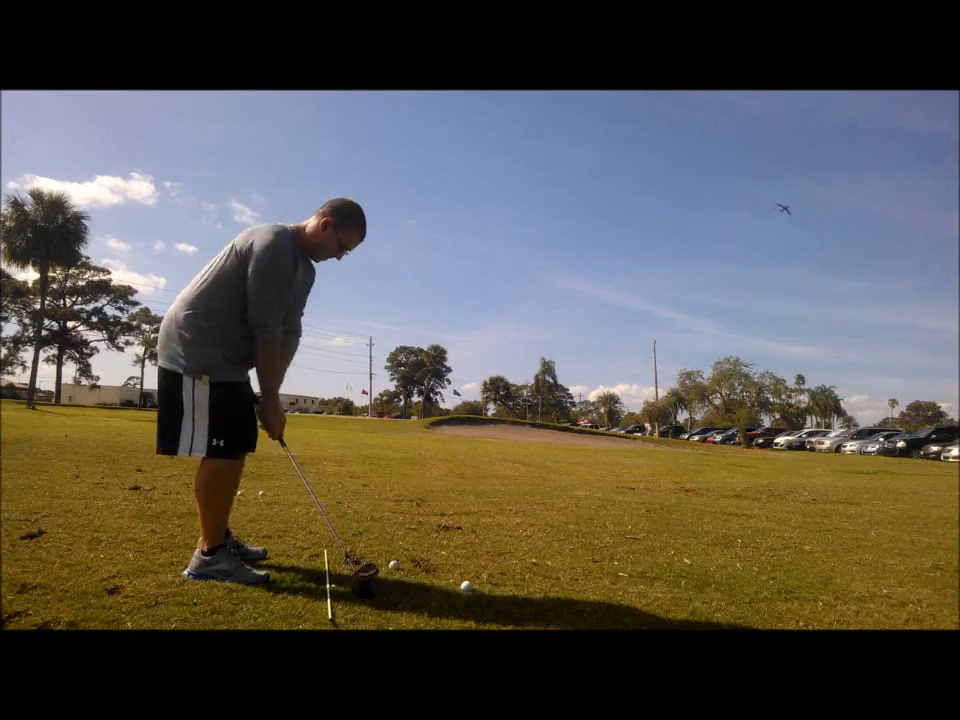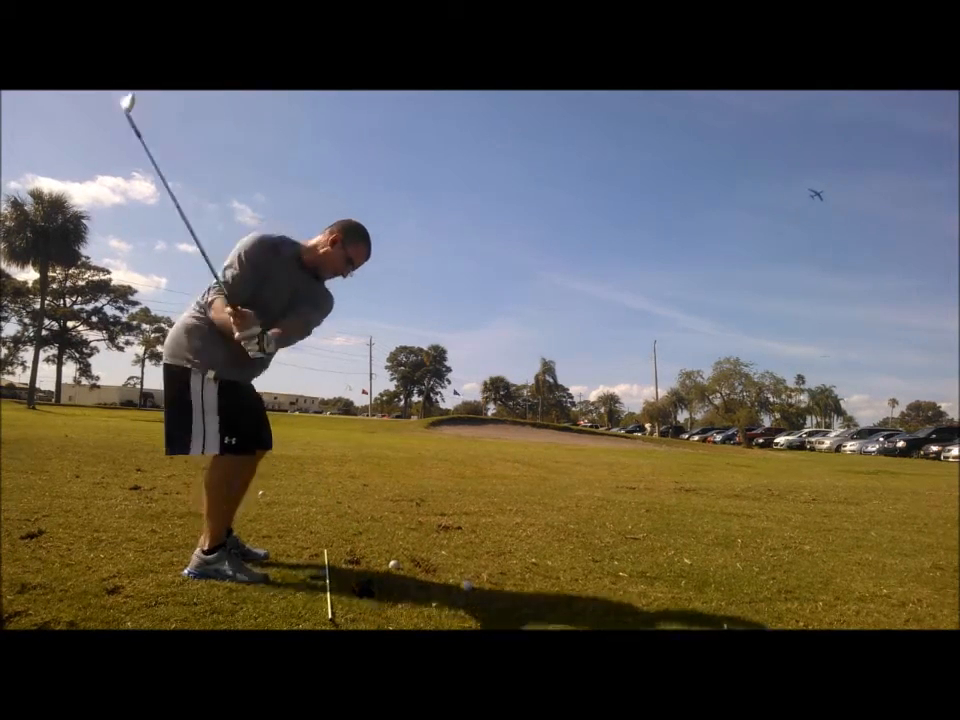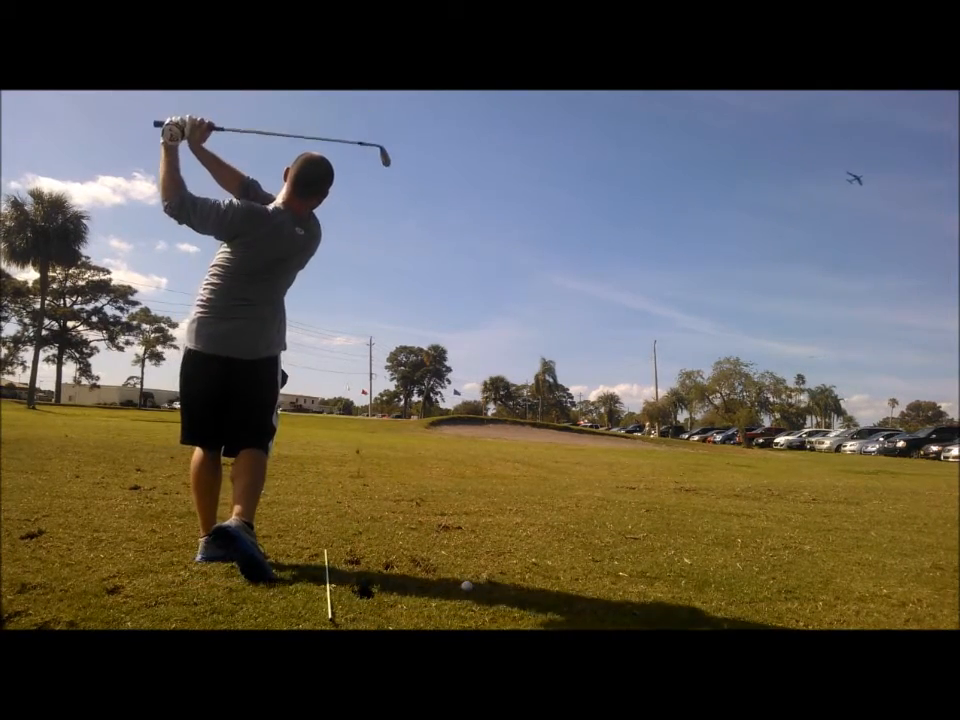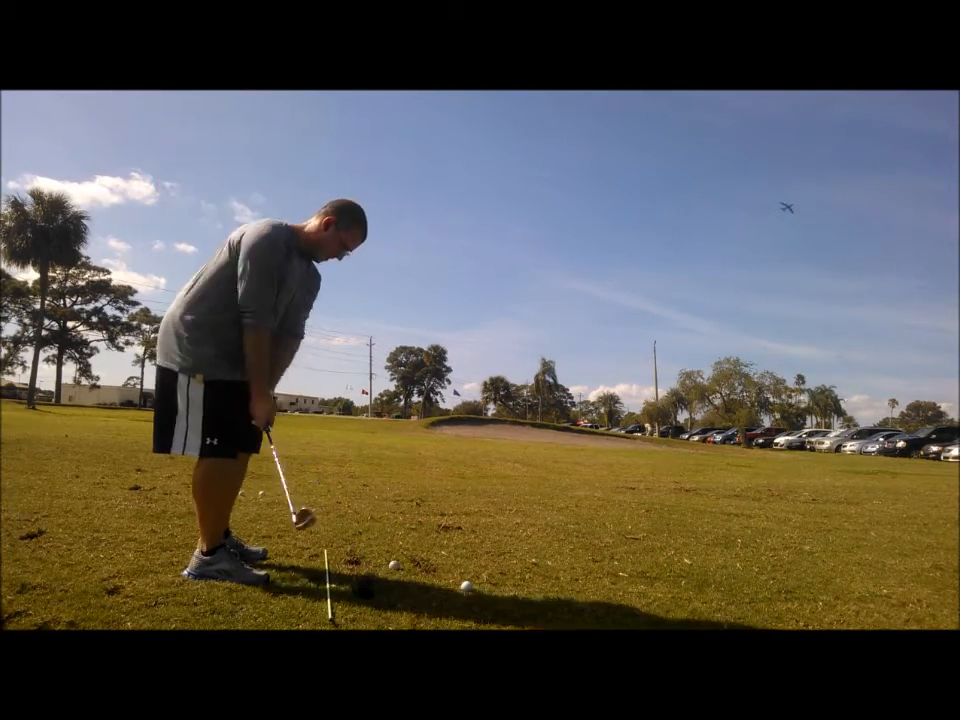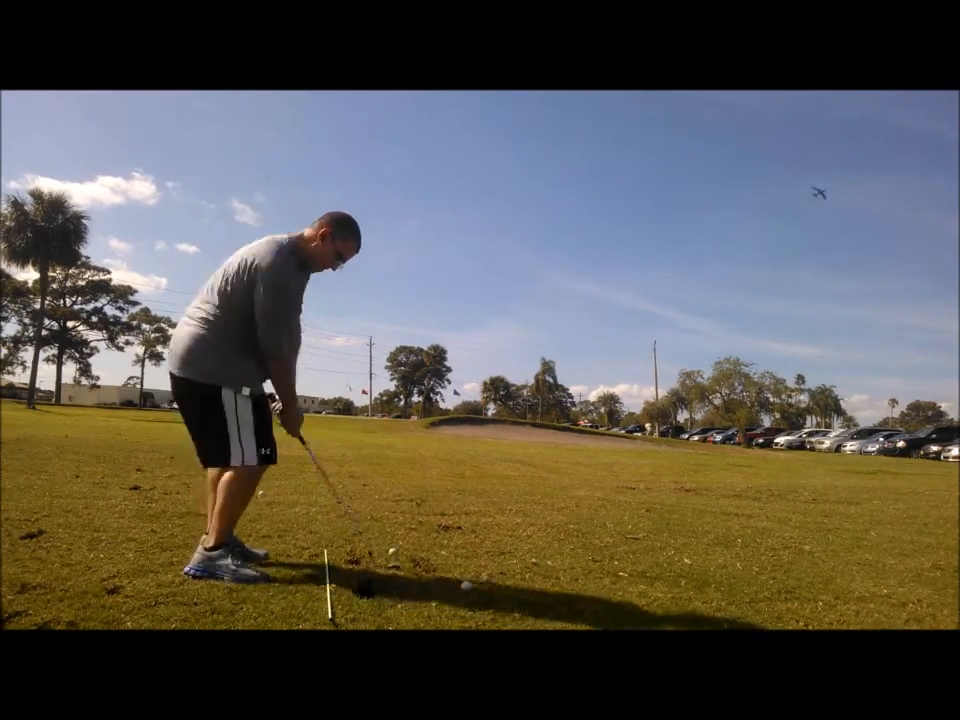
dt=1s
person 1, frame 1
left shoulder: (304, 269)
right shoulder: (274, 245)
left elbow: (288, 335)
right elbow: (265, 330)
left wrist: (269, 393)
right wrist: (270, 400)
left hip: (225, 358)
right hip: (194, 350)
left knee: (235, 448)
right knee: (219, 450)
left ankle: (219, 538)
right ankle: (208, 556)
person 1, frame 2
left shoulder: (319, 298)
right shoulder: (266, 247)
left elbow: (294, 327)
right elbow: (219, 300)
left wrist: (269, 339)
right wrist: (237, 325)
left hip: (232, 369)
right hip: (197, 355)
left knee: (250, 450)
right knee: (230, 449)
left ankle: (220, 538)
right ankle: (210, 554)
person 1, frame 3
left shoulder: (251, 220)
right shoulder: (309, 234)
left elbow: (176, 203)
right elbow: (248, 187)
left wrist: (171, 145)
right wrist: (199, 148)
left hip: (206, 344)
right hip: (257, 353)
left knee: (207, 443)
right knee: (252, 444)
left ankle: (209, 537)
right ankle: (240, 524)
person 1, frame 4
left shoulder: (310, 277)
right shoulder: (267, 238)
left elbow: (290, 334)
right elbow: (255, 319)
left wrist: (265, 389)
right wrist: (260, 391)
left hip: (232, 361)
right hip: (192, 352)
left knee: (238, 449)
right knee: (216, 450)
left ankle: (220, 537)
right ankle: (208, 555)
person 1, frame 5
left shoulder: (279, 252)
right shoulder: (278, 266)
left elbow: (286, 341)
right elbow: (278, 348)
left wrist: (282, 397)
right wrist: (290, 405)
left hip: (199, 360)
right hip: (209, 363)
left knee: (231, 455)
right knee: (249, 457)
left ankle: (219, 536)
right ankle: (212, 553)
